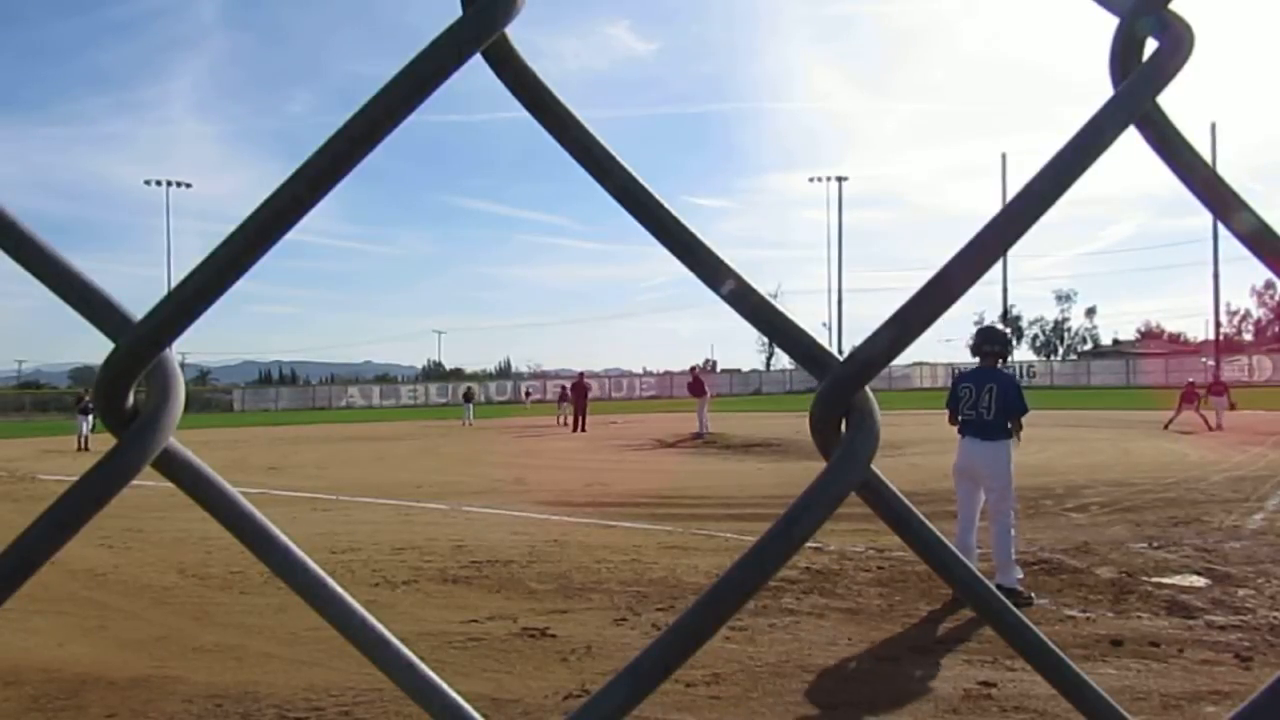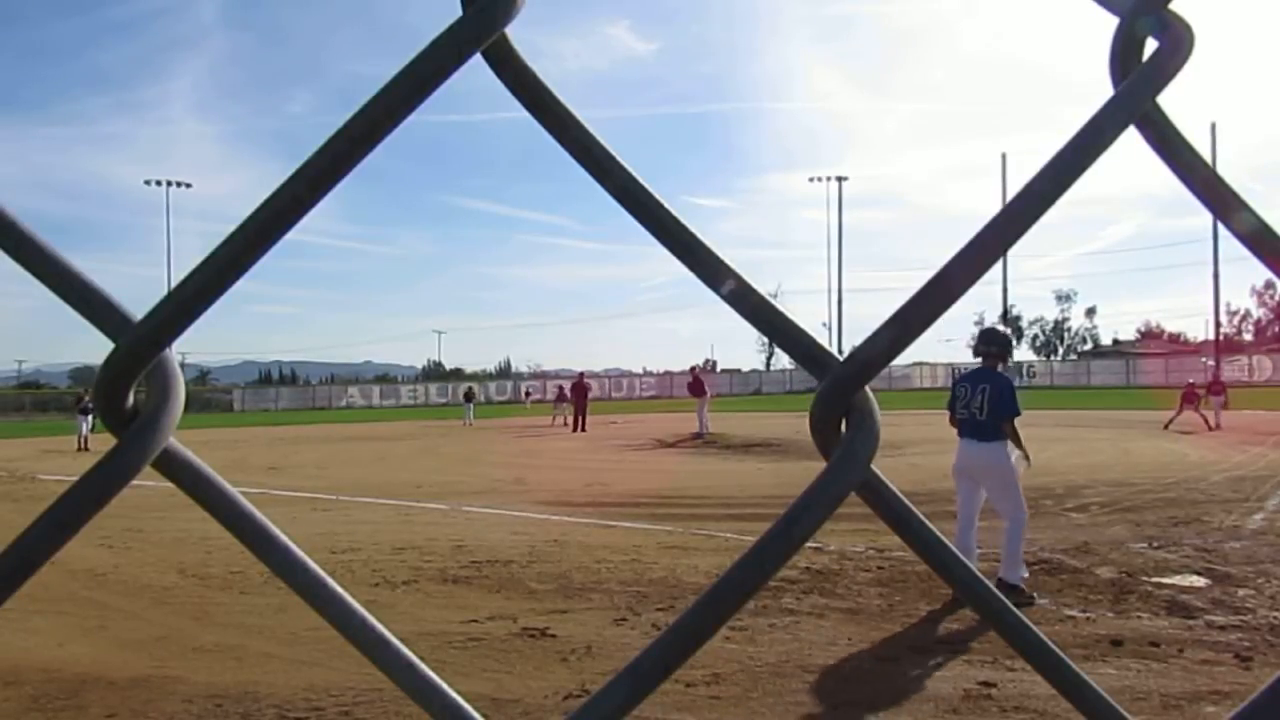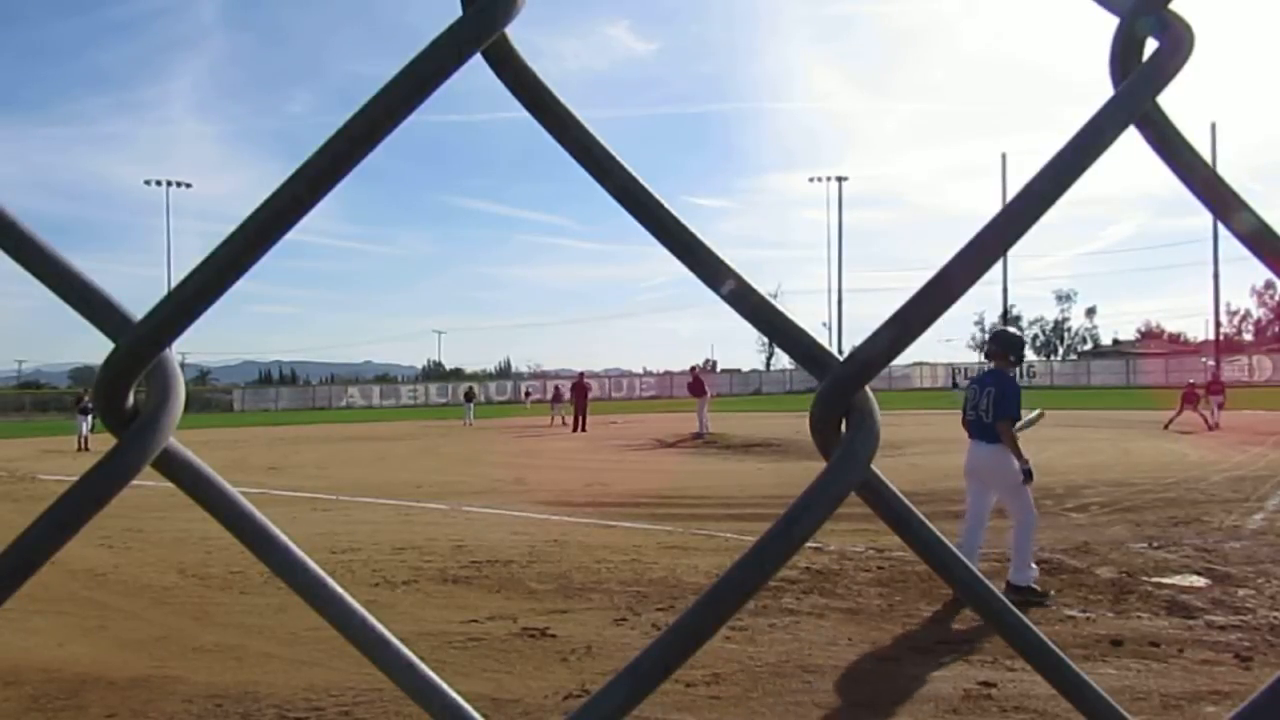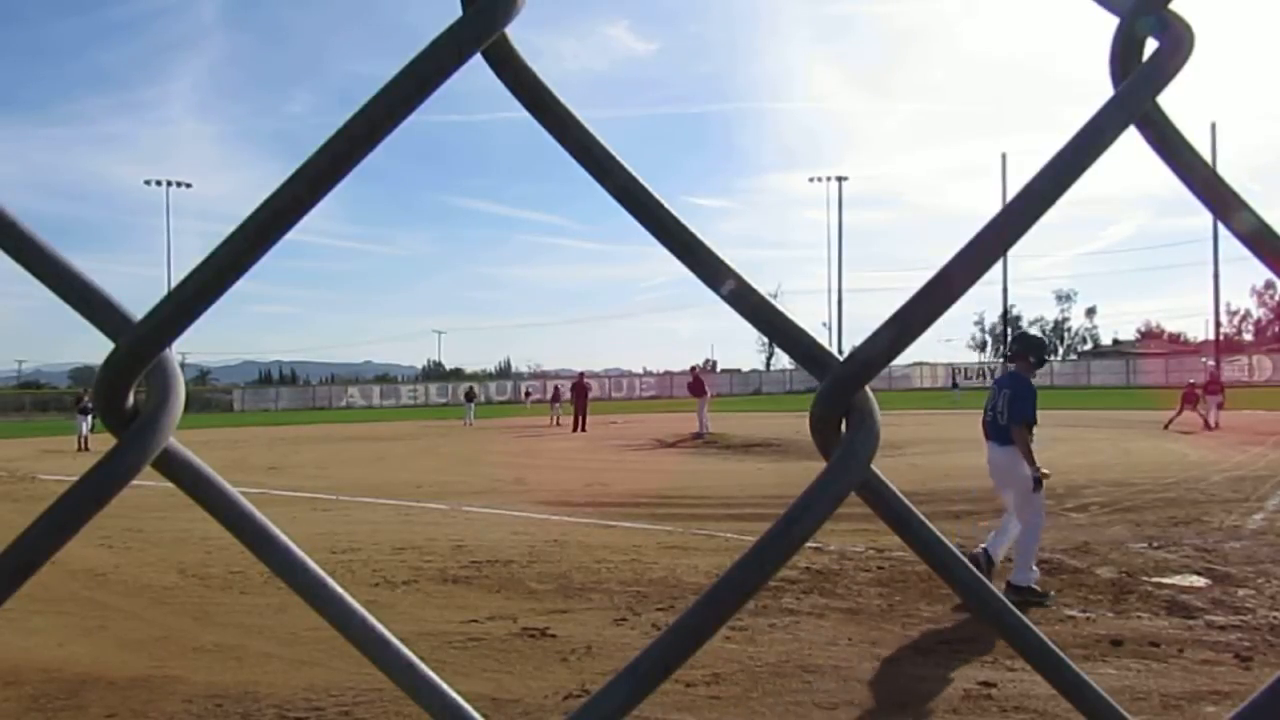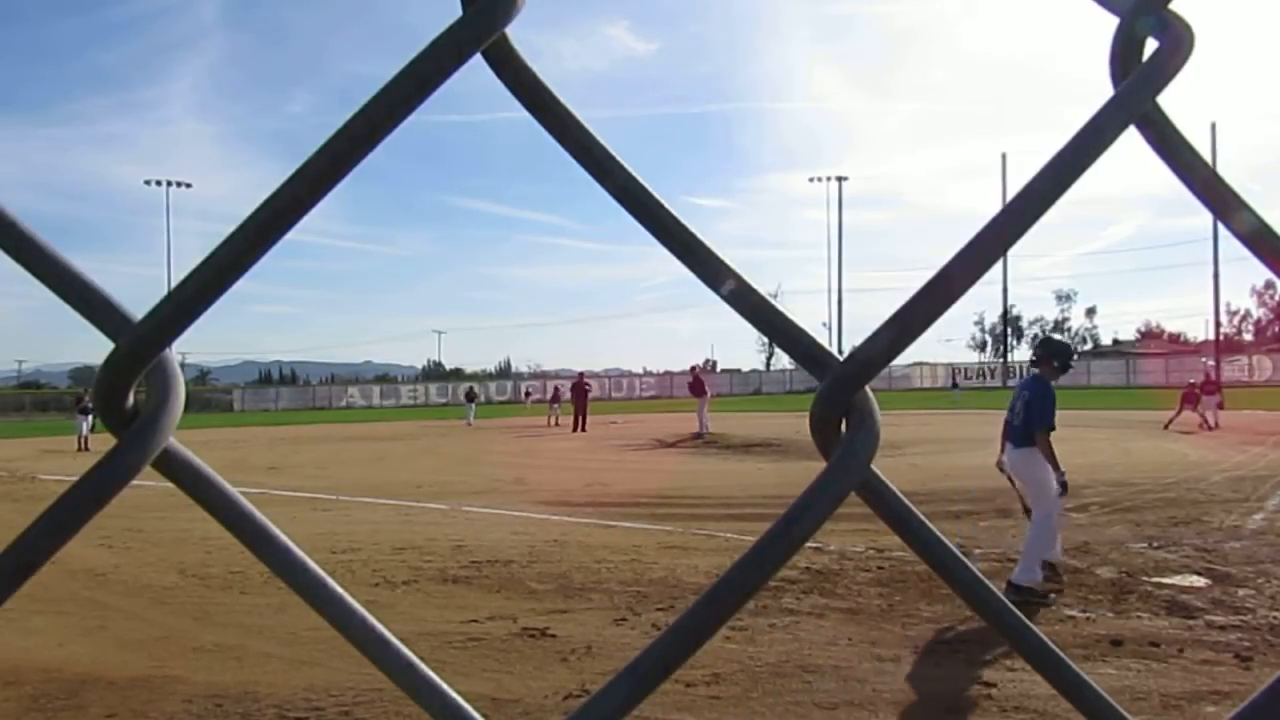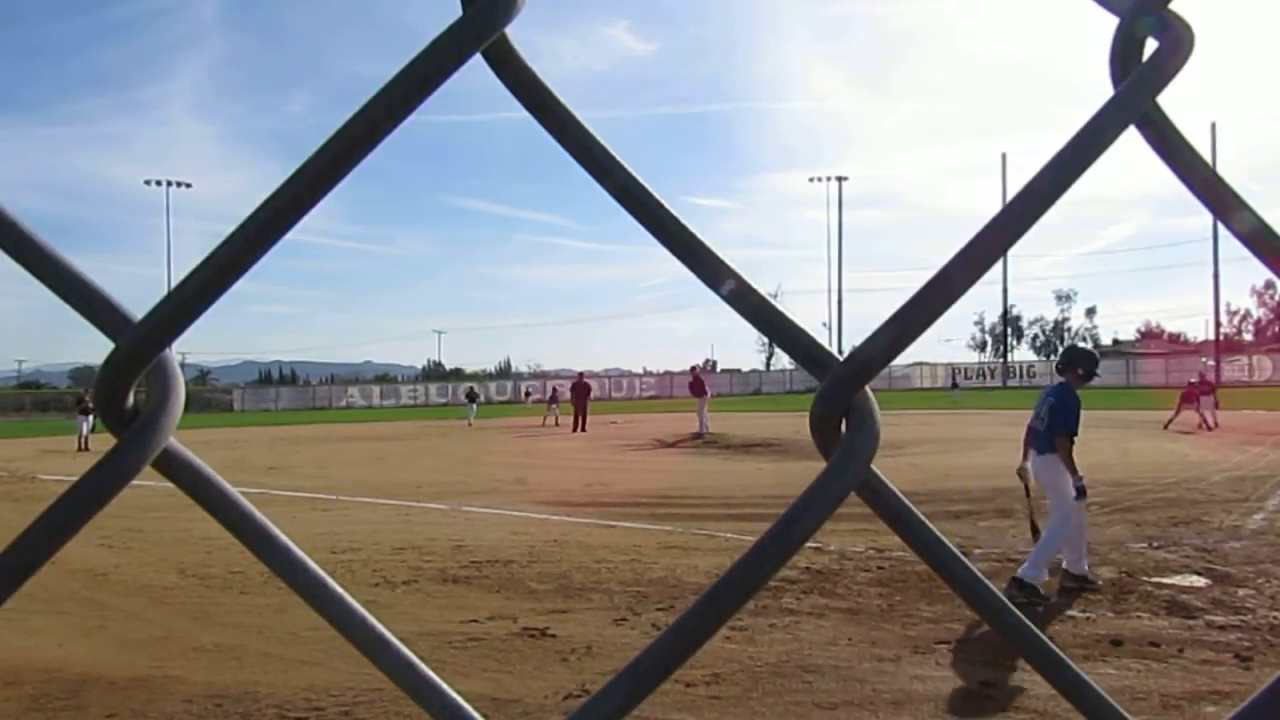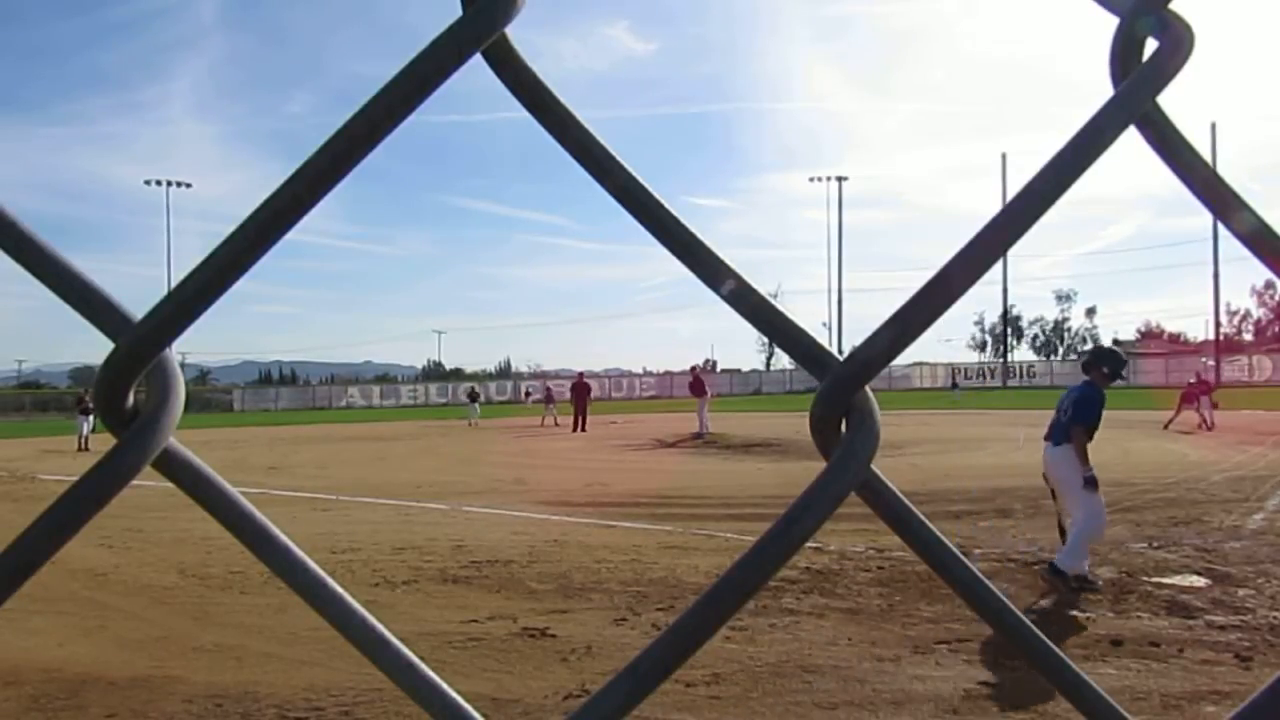
dt=0.2s
person 1, frame 1
left shoulder: (961, 380)
right shoulder: (1006, 381)
left elbow: (952, 419)
right elbow: (1016, 425)
right wrist: (1015, 433)
left hip: (966, 450)
right hip: (995, 451)
left knee: (966, 518)
right knee: (1002, 519)
right ankle: (1006, 583)
person 1, frame 2
left shoulder: (962, 380)
right shoulder: (1002, 382)
left elbow: (953, 420)
right elbow: (1007, 425)
right wrist: (1023, 450)
left hip: (965, 451)
right hip: (994, 452)
left knee: (966, 518)
right knee: (1016, 516)
right ankle: (1009, 580)
person 1, frame 3
left shoulder: (975, 382)
right shoulder: (1008, 384)
left elbow: (965, 422)
right elbow: (1004, 428)
right wrist: (1023, 462)
left hip: (975, 453)
right hip: (999, 455)
left knee: (974, 519)
right knee: (1025, 518)
right ankle: (1019, 582)
person 1, frame 4
left shoulder: (999, 382)
right shoulder: (1025, 387)
left elbow: (986, 421)
right elbow: (1019, 432)
right wrist: (1035, 468)
left hip: (994, 453)
right hip: (1014, 456)
left knee: (1016, 516)
right knee: (1032, 520)
left ankle: (985, 556)
right ankle: (1020, 583)
person 1, frame 5
left shoulder: (1024, 384)
right shoulder: (1044, 391)
left elbow: (1008, 421)
right elbow: (1041, 437)
left wrist: (1003, 454)
right wrist: (1059, 473)
left hip: (1014, 453)
right hip: (1029, 456)
left knee: (1048, 511)
right knee: (1045, 520)
left ankle: (1048, 561)
right ankle: (1022, 583)
person 1, frame 6
left shoulder: (1050, 393)
right shoulder: (1069, 399)
left elbow: (1031, 429)
right elbow: (1062, 443)
left wrist: (1025, 461)
right wrist: (1077, 479)
left hip: (1039, 459)
right hip: (1052, 462)
left knee: (1074, 515)
right knee: (1062, 524)
left ankle: (1075, 572)
right ankle: (1024, 580)
person 1, frame 7
left shoulder: (1074, 391)
right shoulder: (1094, 394)
right elbow: (1077, 432)
right wrist: (1087, 470)
left hip: (1052, 452)
right hip: (1066, 455)
left knee: (1080, 515)
right knee: (1093, 516)
left ankle: (1077, 572)
right ankle: (1060, 566)
